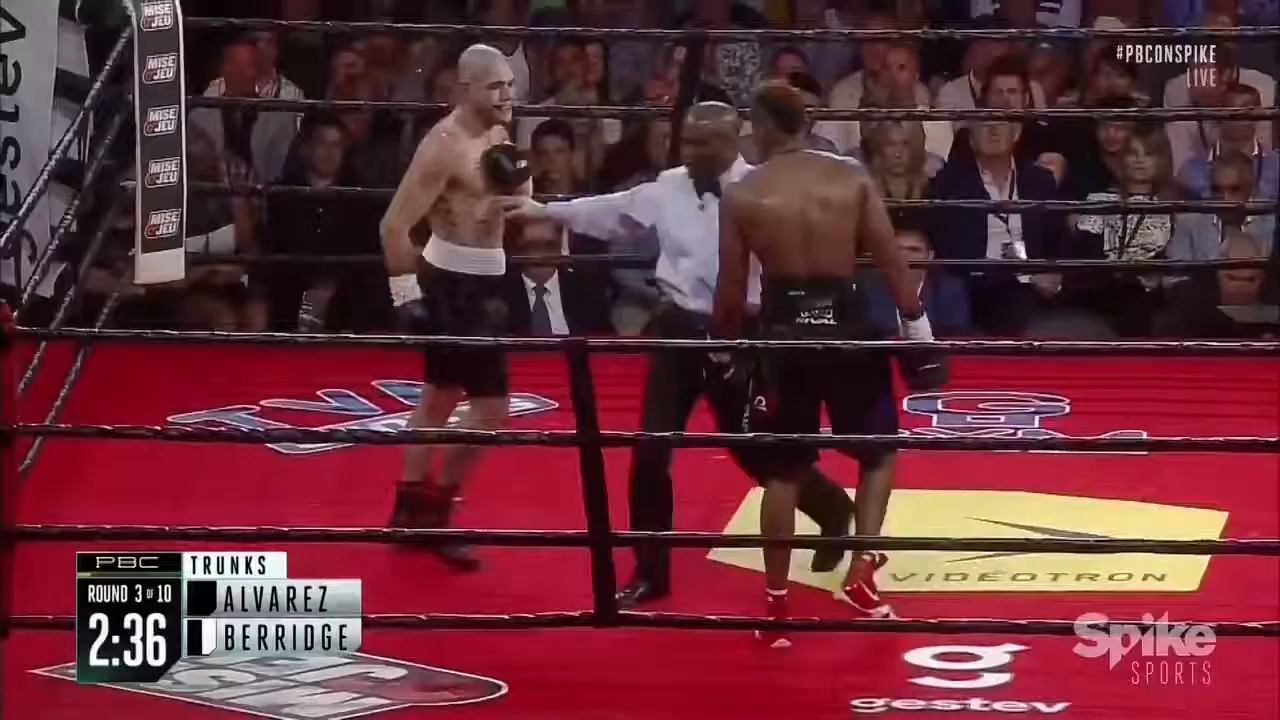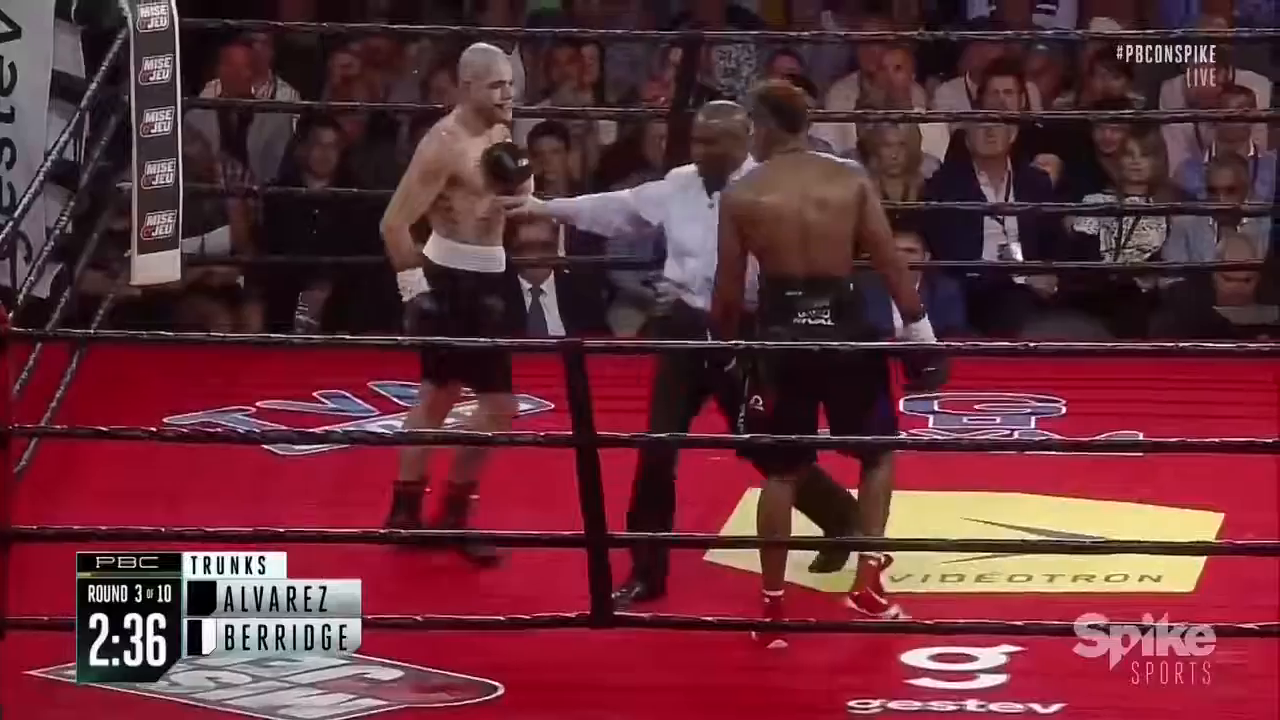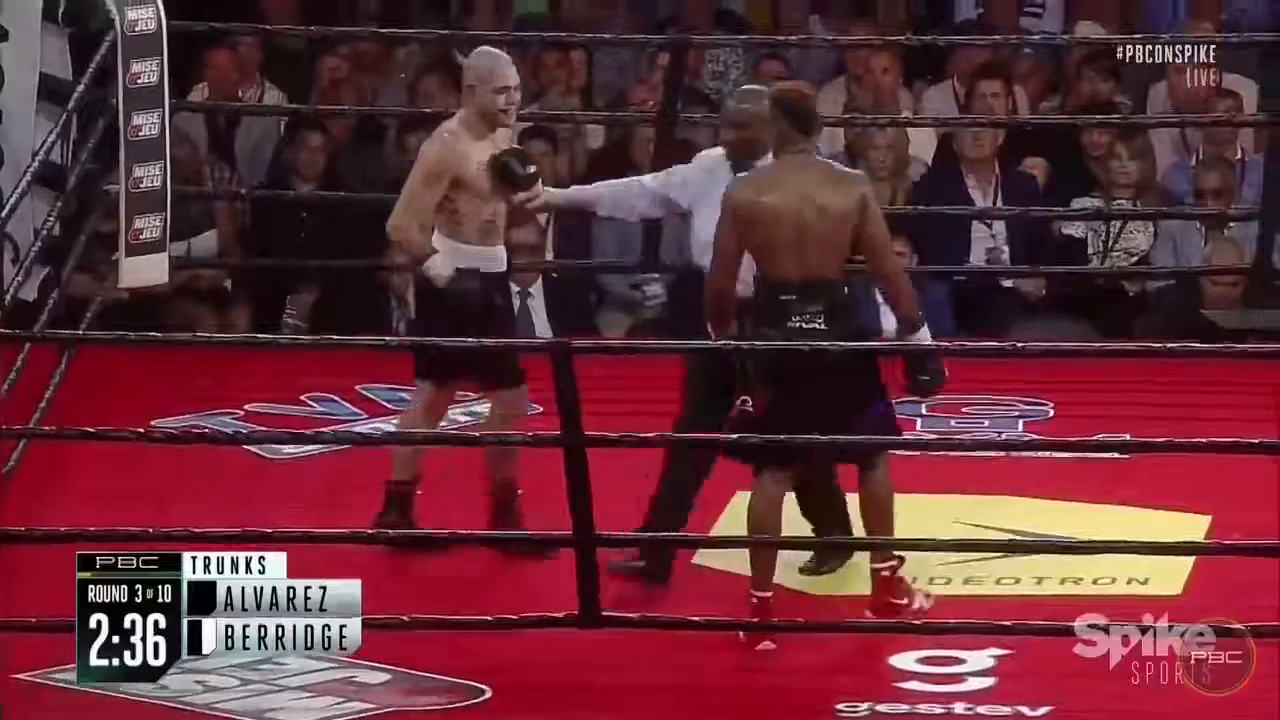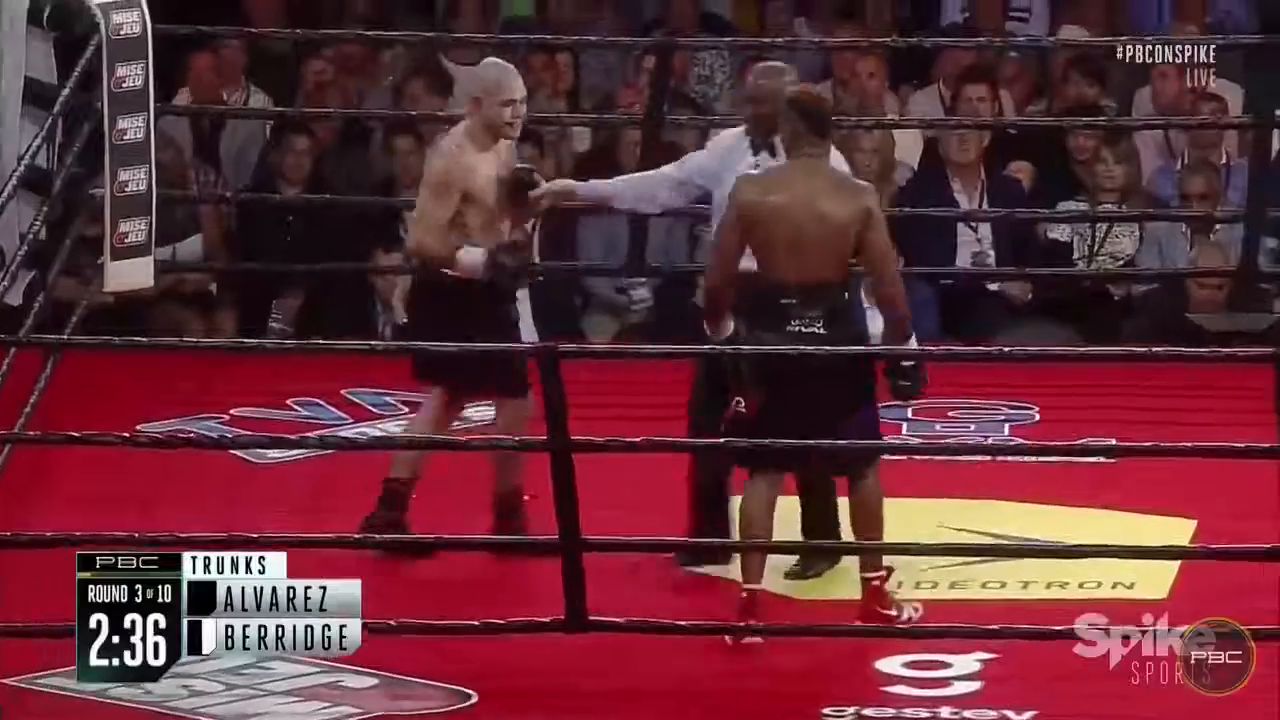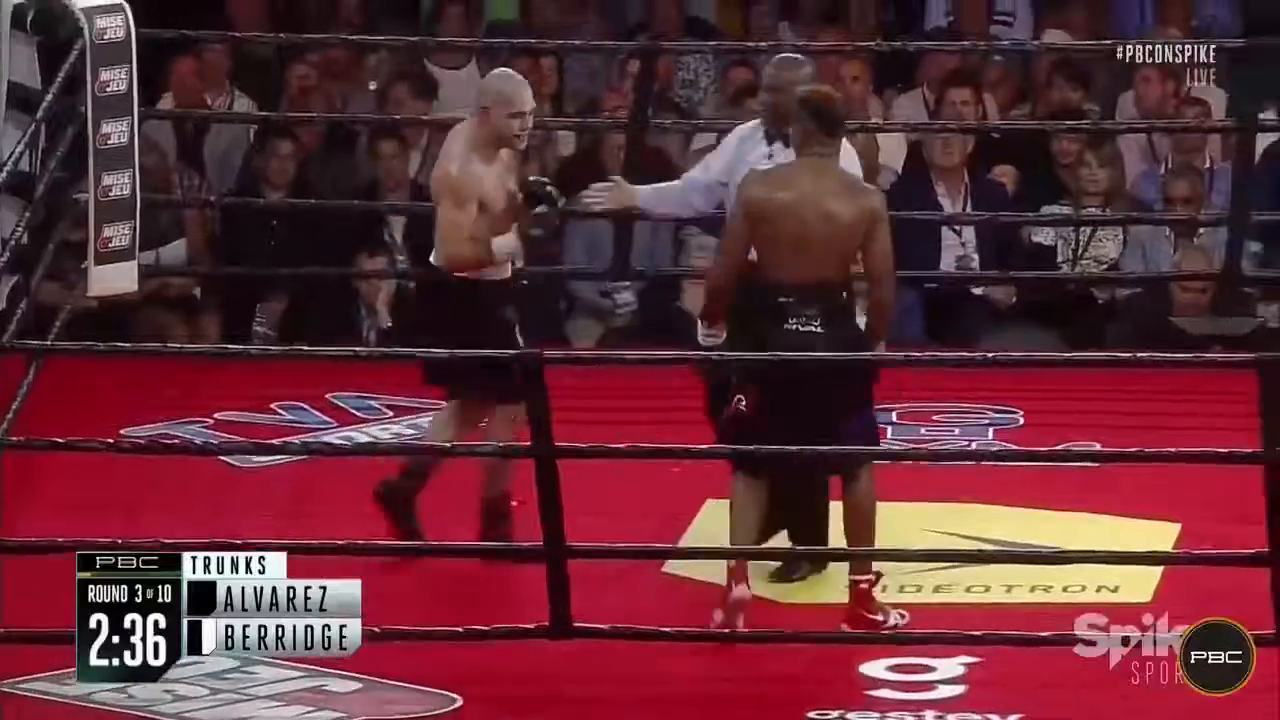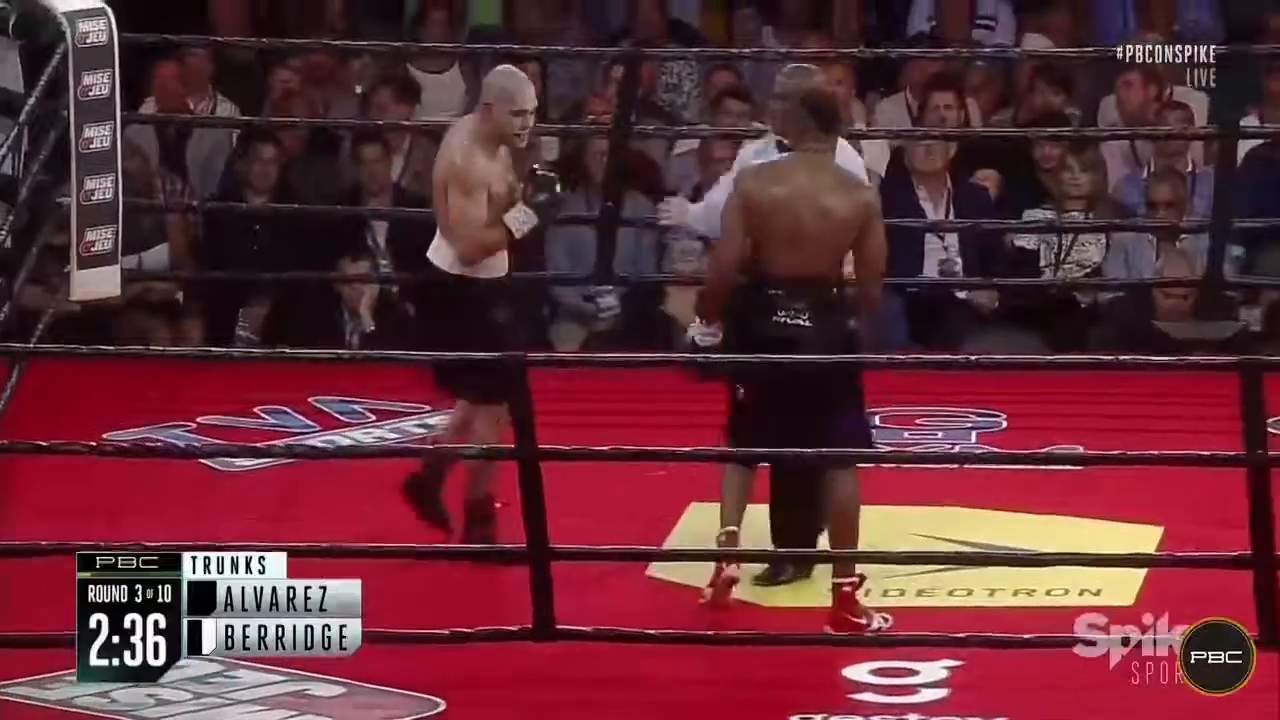
dt=0.1s
person 1, frame 1
left shoulder: (741, 196)
right shoulder: (852, 177)
left elbow: (730, 291)
right elbow: (892, 261)
left wrist: (722, 348)
right wrist: (917, 327)
left hip: (783, 330)
right hip: (848, 325)
left knee: (782, 474)
left ankle: (776, 605)
right ankle: (862, 571)
person 1, frame 2
left shoulder: (742, 194)
right shoulder: (852, 178)
left elbow: (728, 287)
right elbow: (891, 263)
left wrist: (722, 341)
right wrist: (918, 329)
left hip: (780, 330)
right hip: (845, 325)
left knee: (779, 473)
right knee: (877, 451)
left ankle: (772, 606)
right ankle: (869, 573)
person 1, frame 3
left shoulder: (744, 192)
right shoulder: (855, 188)
left elbow: (720, 283)
right elbow: (891, 273)
left wrist: (719, 330)
right wrist: (917, 336)
left hip: (773, 332)
right hip: (838, 328)
left knee: (770, 472)
right knee: (873, 459)
left ankle: (762, 604)
right ankle: (887, 586)
person 1, frame 4
left shoulder: (750, 190)
right shoulder: (859, 197)
left elbow: (718, 278)
right elbow: (887, 283)
left wrist: (716, 325)
right wrist: (902, 346)
left hip: (770, 334)
right hip: (835, 334)
left knee: (763, 474)
right knee: (863, 467)
left ankle: (749, 605)
right ankle: (875, 596)
person 1, frame 5
left shoulder: (757, 186)
right shoulder: (866, 199)
left elbow: (723, 274)
right elbow: (881, 294)
left wrist: (711, 327)
right wrist: (873, 342)
left hip: (768, 332)
right hip: (834, 334)
left knee: (750, 467)
right knee: (856, 467)
left ankle: (736, 586)
right ankle: (861, 599)
person 1, frame 6
left shoulder: (753, 181)
right shoulder: (860, 194)
left elbow: (722, 268)
right elbow: (871, 288)
left wrist: (705, 326)
left hip: (760, 325)
right hip: (825, 329)
left knee: (743, 450)
right knee: (841, 466)
left ankle: (726, 558)
right ankle: (845, 601)
person 2, frame 1
right shoulder: (669, 186)
right elbow: (615, 210)
right wrist: (546, 210)
right hip: (678, 329)
right knee: (651, 451)
left ankle: (834, 513)
right ankle: (649, 572)
person 2, frame 2
right shoulder: (678, 184)
right elbow: (621, 208)
right wrist: (549, 208)
right hip: (687, 328)
right knee: (657, 451)
left ankle: (839, 515)
right ankle: (647, 572)
person 2, frame 3
right shoulder: (708, 167)
right elbow: (647, 193)
right wrist: (566, 196)
right knee: (694, 434)
left ankle: (834, 535)
right ankle: (656, 552)
person 2, frame 4
left shoulder: (820, 162)
right shoulder: (728, 146)
right elbow: (665, 183)
right wrist: (581, 189)
right knee: (708, 417)
left ankle: (821, 540)
right ankle: (708, 537)
person 2, frame 5
left shoulder: (832, 156)
right shoulder: (744, 141)
right elbow: (693, 191)
right wrist: (637, 196)
right knee: (726, 399)
left ankle: (808, 543)
right ankle: (772, 511)
person 2, frame 6
left shoulder: (838, 162)
right shoulder: (756, 154)
right elbow: (719, 211)
right wrist: (687, 213)
left ankle: (794, 546)
right ankle: (806, 515)
person 3, frame 1
left shoulder: (496, 133)
right shoulder: (444, 146)
right elbow: (394, 227)
left wrist: (515, 176)
right wrist: (409, 295)
left hip: (480, 278)
right hip: (458, 283)
left knee: (441, 394)
right knee: (491, 405)
left ankle: (409, 509)
right ankle: (435, 510)
person 3, frame 2
left shoulder: (497, 131)
right shoulder: (443, 145)
left elbow: (521, 203)
right elbow: (394, 224)
left wrist: (517, 174)
right wrist: (417, 291)
left hip: (481, 276)
right hip: (458, 280)
left knee: (438, 393)
right knee: (500, 401)
left ankle: (406, 509)
right ankle: (454, 512)
person 3, frame 3
left shoulder: (500, 134)
right shoulder: (446, 147)
right elbow: (400, 226)
left wrist: (521, 182)
right wrist: (445, 275)
left hip: (475, 276)
right hip: (460, 279)
left knee: (433, 394)
right knee: (511, 396)
left ankle: (397, 511)
right ankle: (505, 516)
person 3, frame 4
left shoulder: (502, 142)
right shoulder: (454, 158)
left elbow: (518, 215)
right elbow: (421, 241)
left wrist: (526, 193)
right wrist: (486, 262)
left hip: (481, 282)
right hip: (468, 287)
left knee: (445, 401)
right knee: (517, 402)
left ankle: (390, 509)
right ankle: (508, 519)
person 3, frame 5
left shoulder: (495, 145)
right shoulder: (462, 167)
left elbow: (500, 209)
right elbow: (454, 257)
left wrist: (531, 204)
right wrist: (520, 239)
left hip: (479, 287)
right hip: (468, 291)
left knee: (472, 402)
right knee: (509, 406)
left ankle: (404, 487)
right ankle: (495, 523)
person 3, frame 6
left shoulder: (492, 139)
right shoulder: (465, 157)
right elbow: (470, 246)
left wrist: (532, 193)
right wrist: (527, 213)
left hip: (471, 283)
right hip: (462, 286)
left knee: (482, 398)
right knee: (493, 405)
left ankle: (429, 478)
right ankle: (477, 524)
